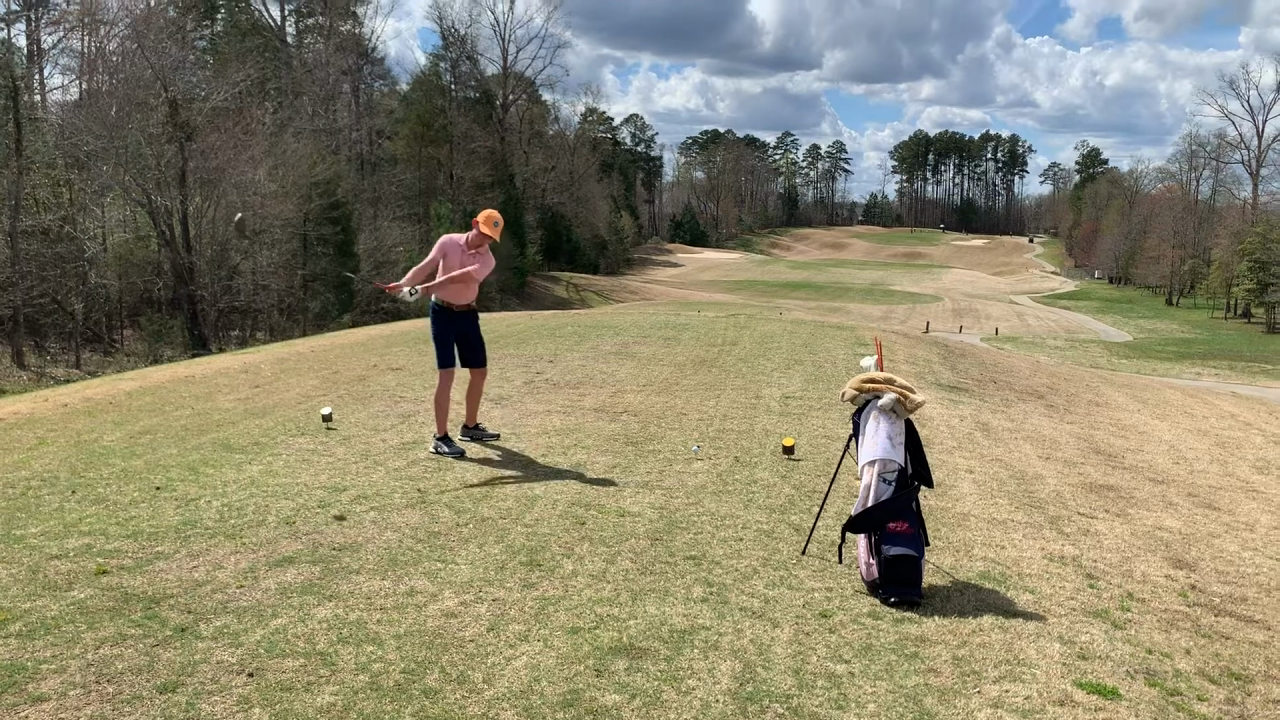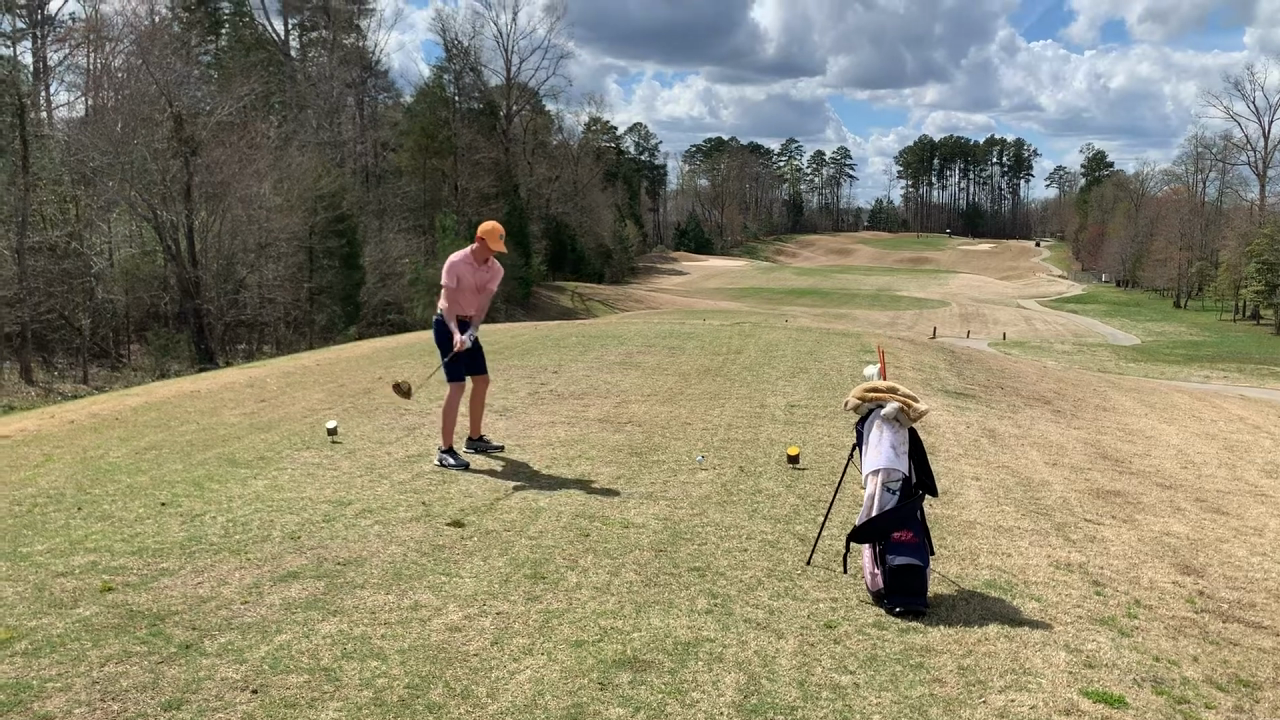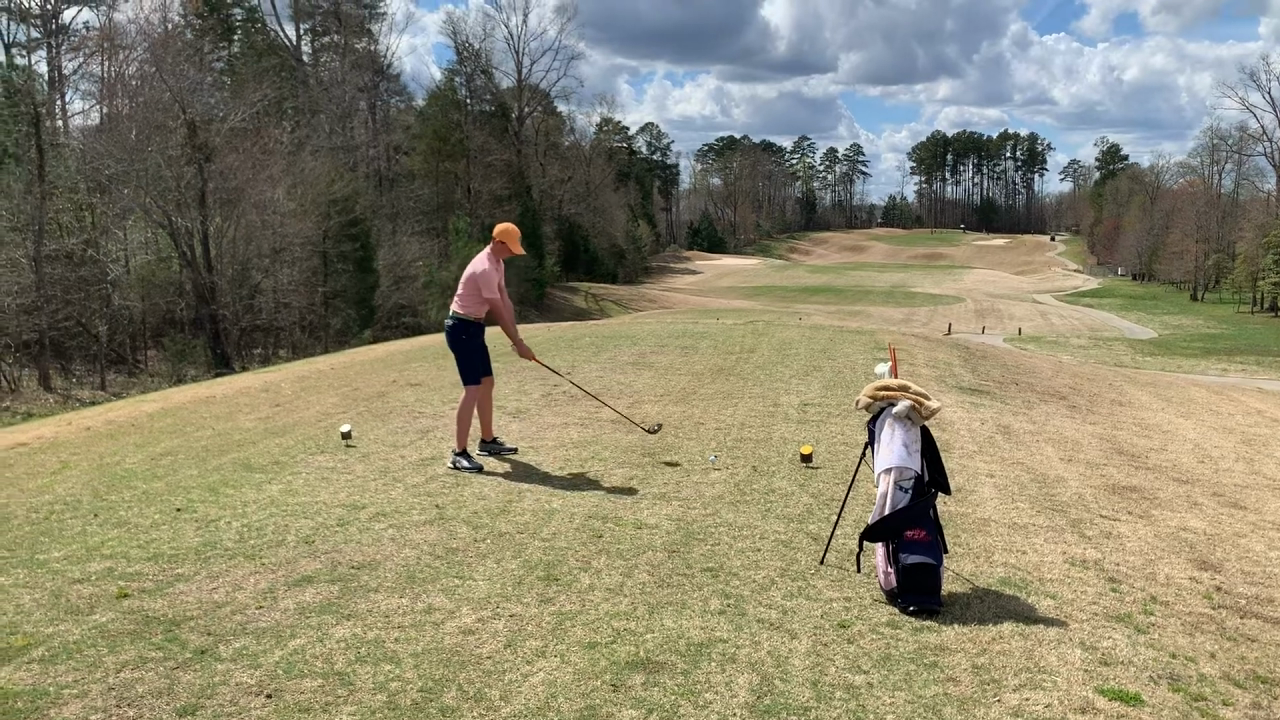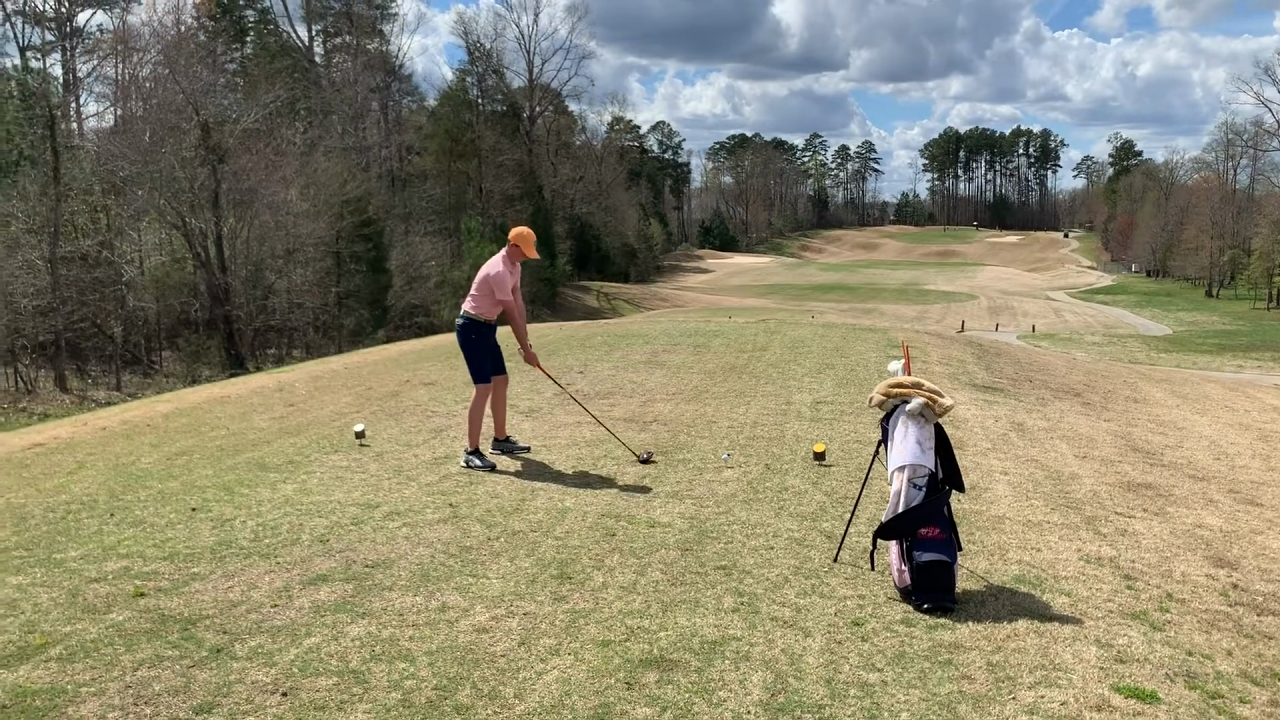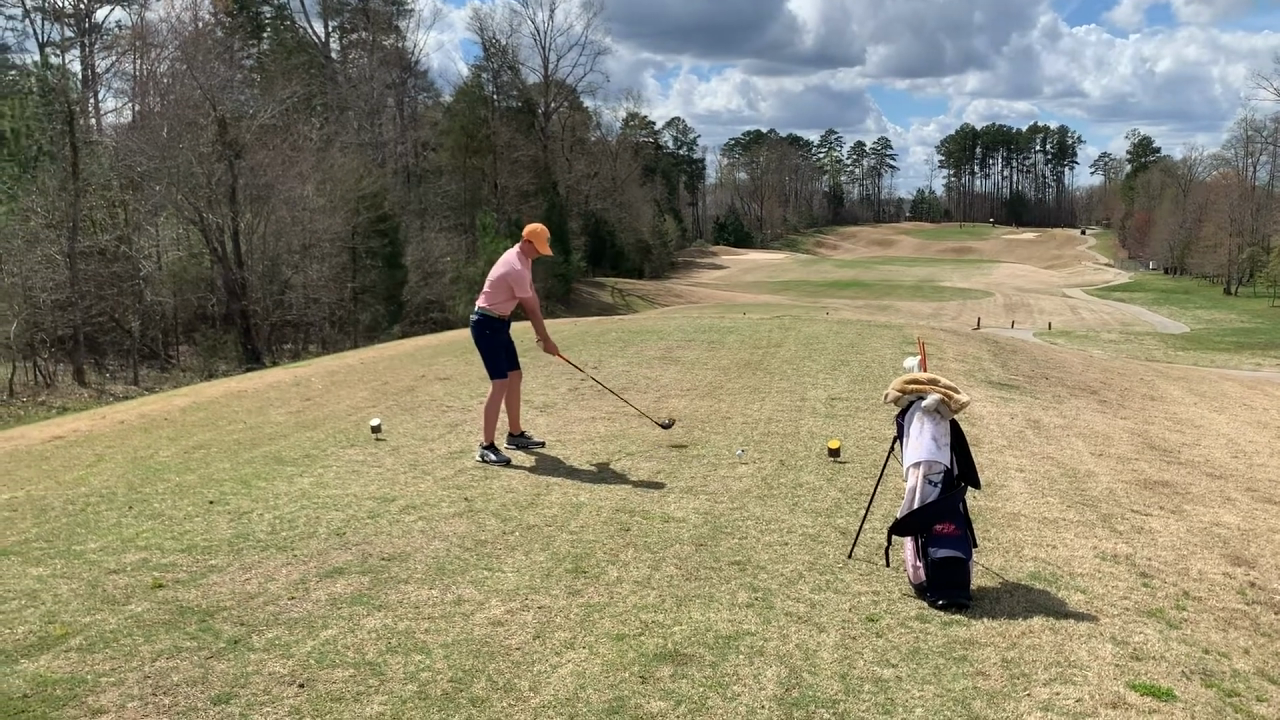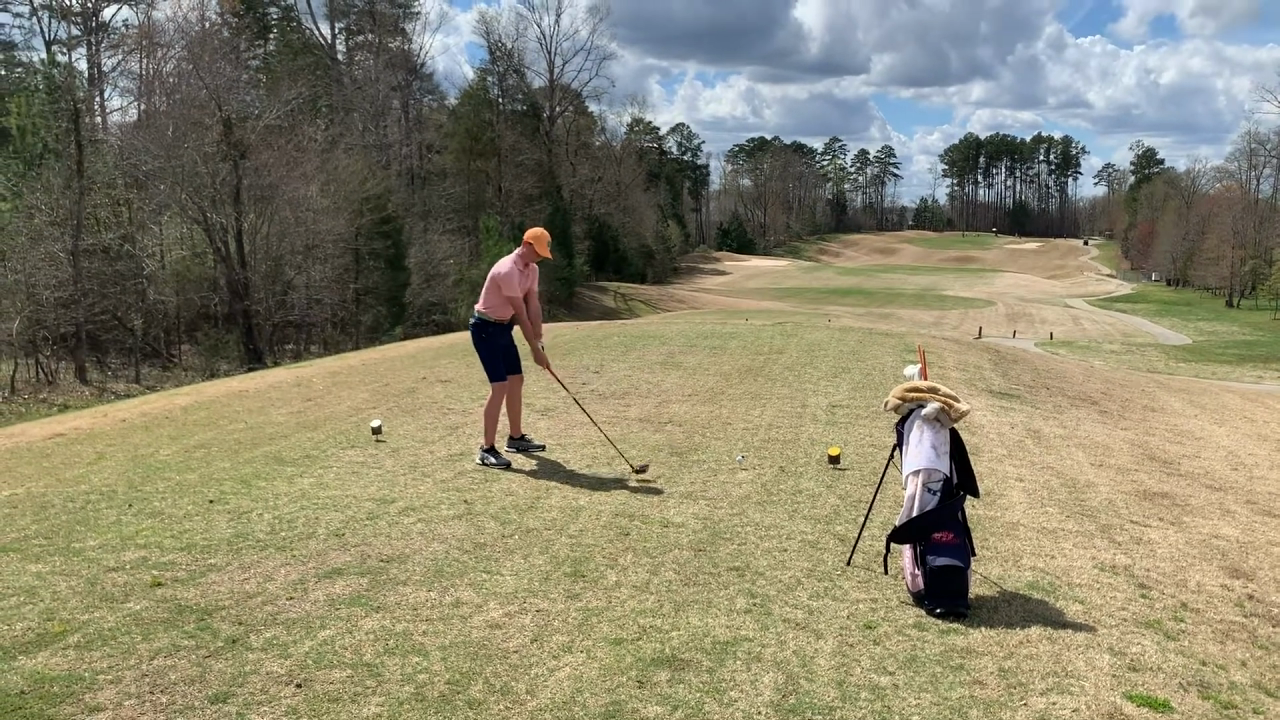
dt=0.5s
person 1, frame 1
left shoulder: (487, 260)
right shoulder: (448, 242)
left elbow: (455, 279)
right elbow: (425, 267)
left wrist: (418, 289)
right wrist: (403, 283)
left hip: (467, 315)
right hip: (442, 312)
left knee: (480, 372)
right knee: (447, 373)
left ankle: (470, 426)
right ankle: (441, 437)
person 1, frame 2
left shoulder: (496, 269)
right shoulder: (455, 262)
left elbow: (482, 305)
right elbow: (448, 302)
left wrist: (471, 334)
right wrist: (455, 333)
left hip: (469, 326)
right hip: (448, 325)
left knee: (482, 382)
right knee: (457, 385)
left ankle: (475, 438)
right ankle: (445, 450)
person 1, frame 3
left shoulder: (497, 264)
right shoulder: (484, 269)
left elbow: (506, 303)
right elbow: (498, 312)
left wrist: (517, 338)
right wrist: (519, 344)
left hip: (473, 328)
right hip: (462, 328)
left knee: (487, 383)
right knee: (473, 389)
left ankle: (487, 440)
right ankle: (459, 453)
person 1, frame 4
left shoulder: (514, 268)
right shoulder: (499, 272)
left elbow: (519, 306)
right elbow: (512, 315)
left wrist: (526, 343)
right wrist: (526, 350)
left hip: (486, 328)
right hip: (472, 328)
left knee: (501, 381)
right knee: (484, 388)
left ankle: (500, 439)
right ankle: (471, 452)
person 1, frame 5
left shoulder: (522, 259)
right shoulder: (515, 269)
left elbow: (532, 298)
right elbow: (532, 310)
left wrist: (540, 336)
right wrist: (547, 340)
left hip: (499, 323)
right hip: (486, 324)
left knee: (514, 377)
right knee: (500, 383)
left ankle: (515, 434)
right ankle: (486, 447)
person 1, frame 6
left shoulder: (532, 270)
right shoulder: (507, 269)
left elbow: (534, 307)
right elbow: (519, 313)
left wrist: (539, 342)
right wrist: (537, 350)
left hip: (504, 327)
right hip: (485, 328)
left knee: (515, 381)
right knee: (500, 386)
left ankle: (515, 437)
right ankle: (486, 449)
